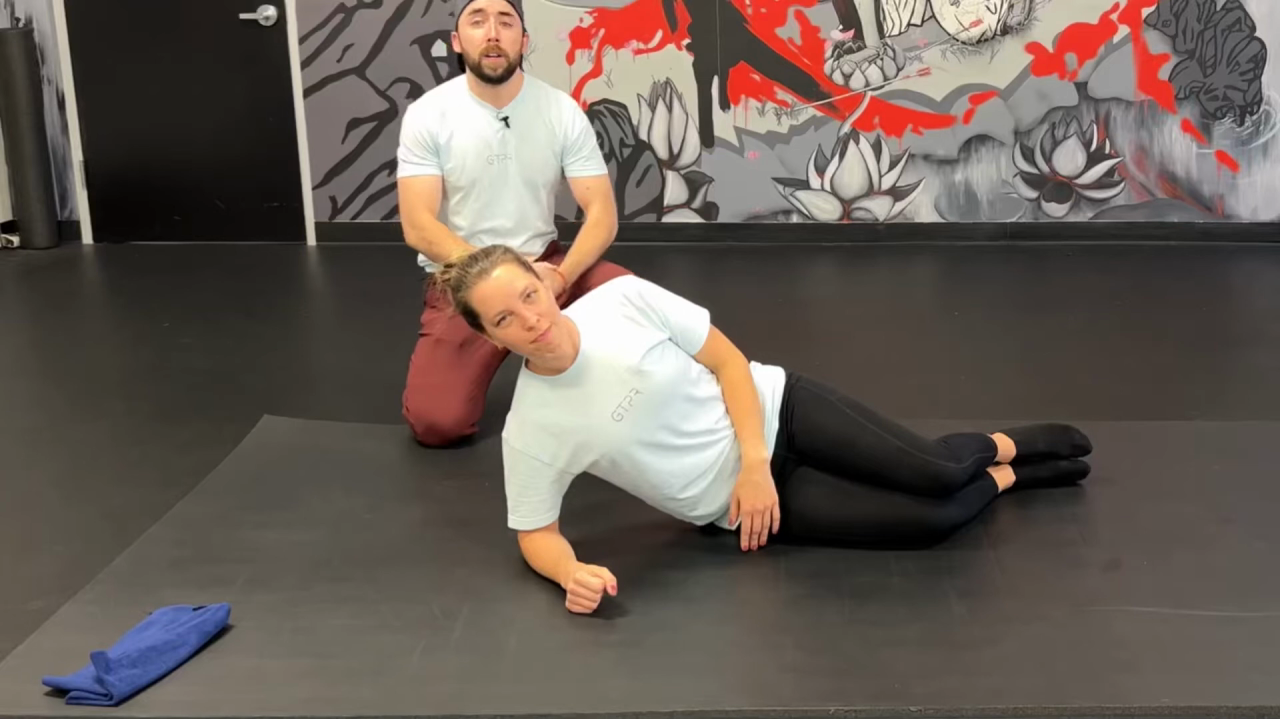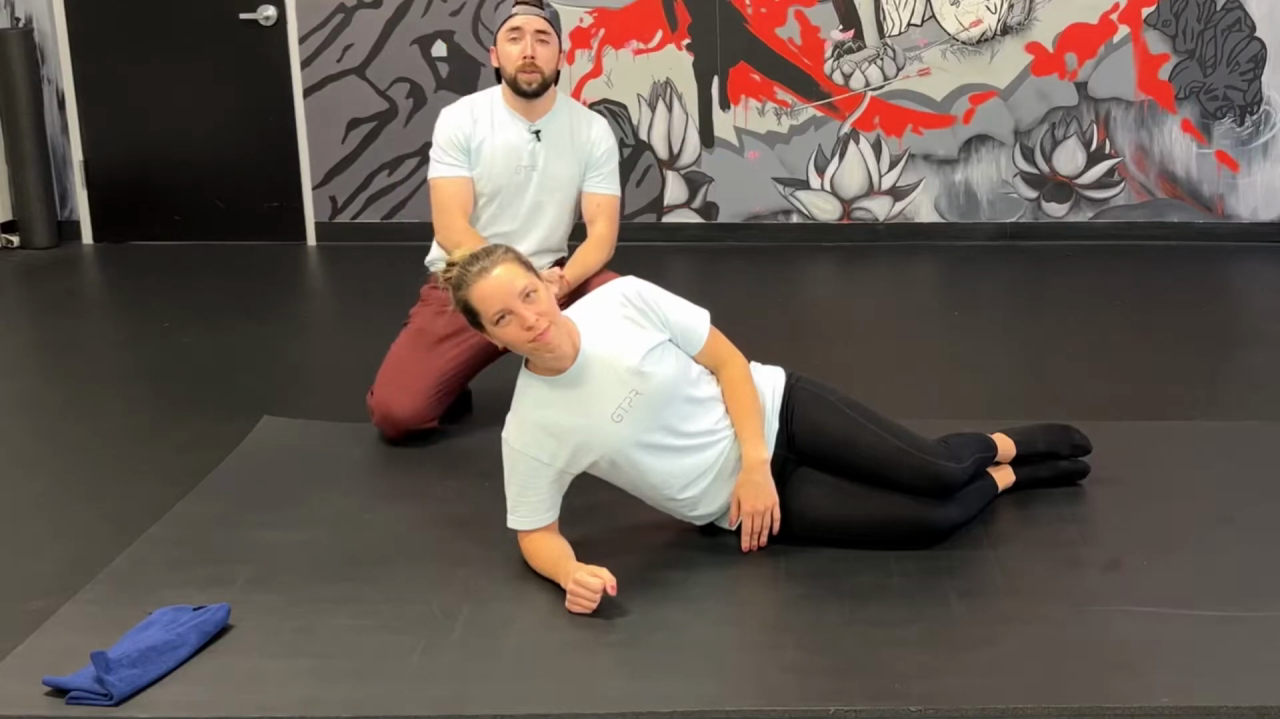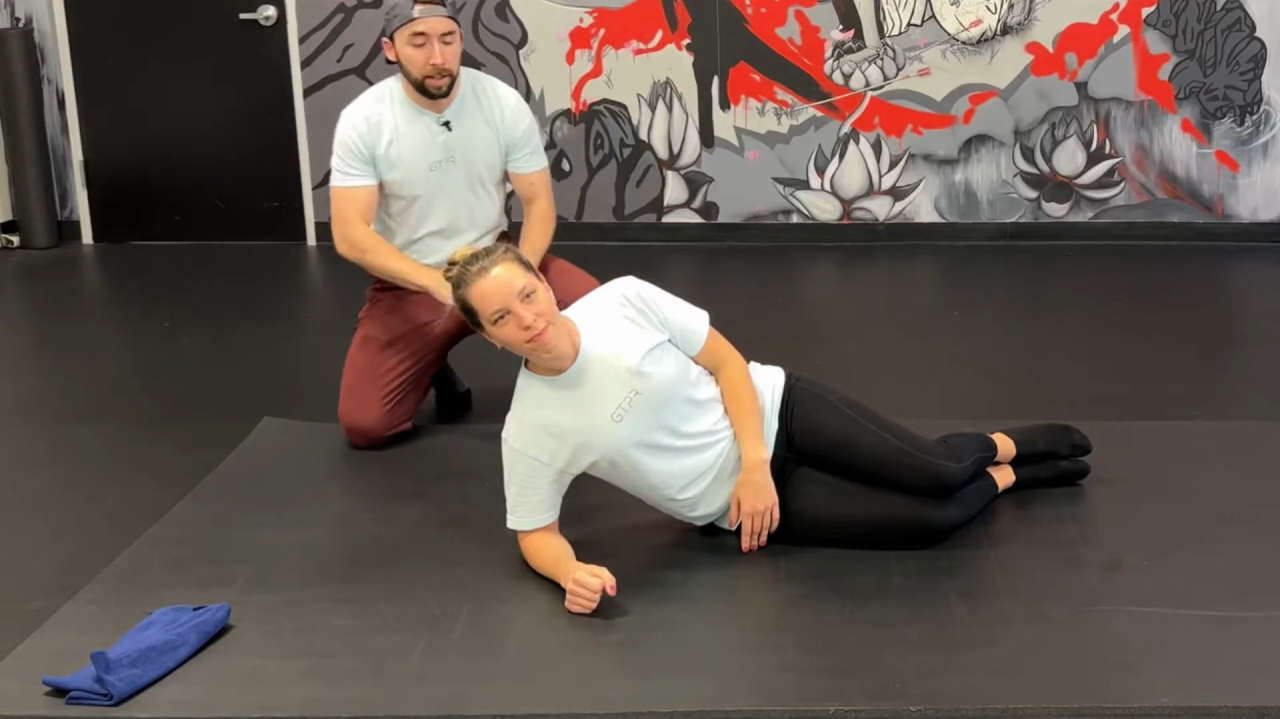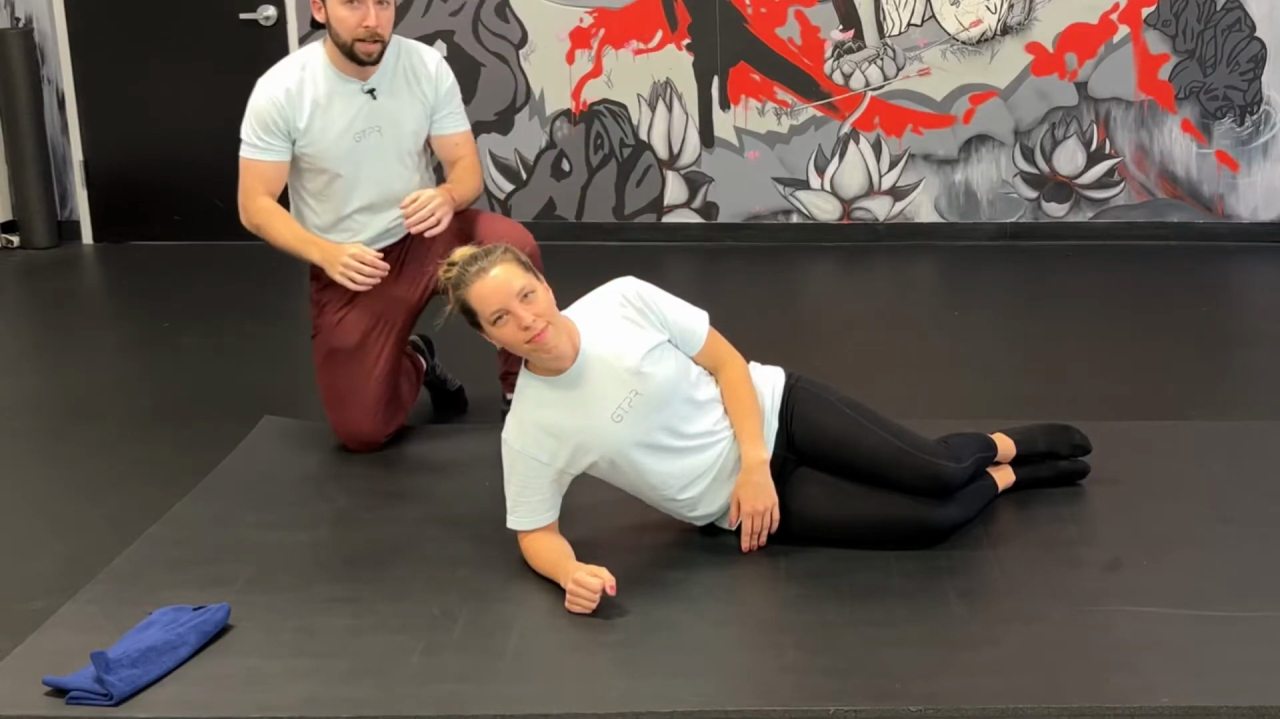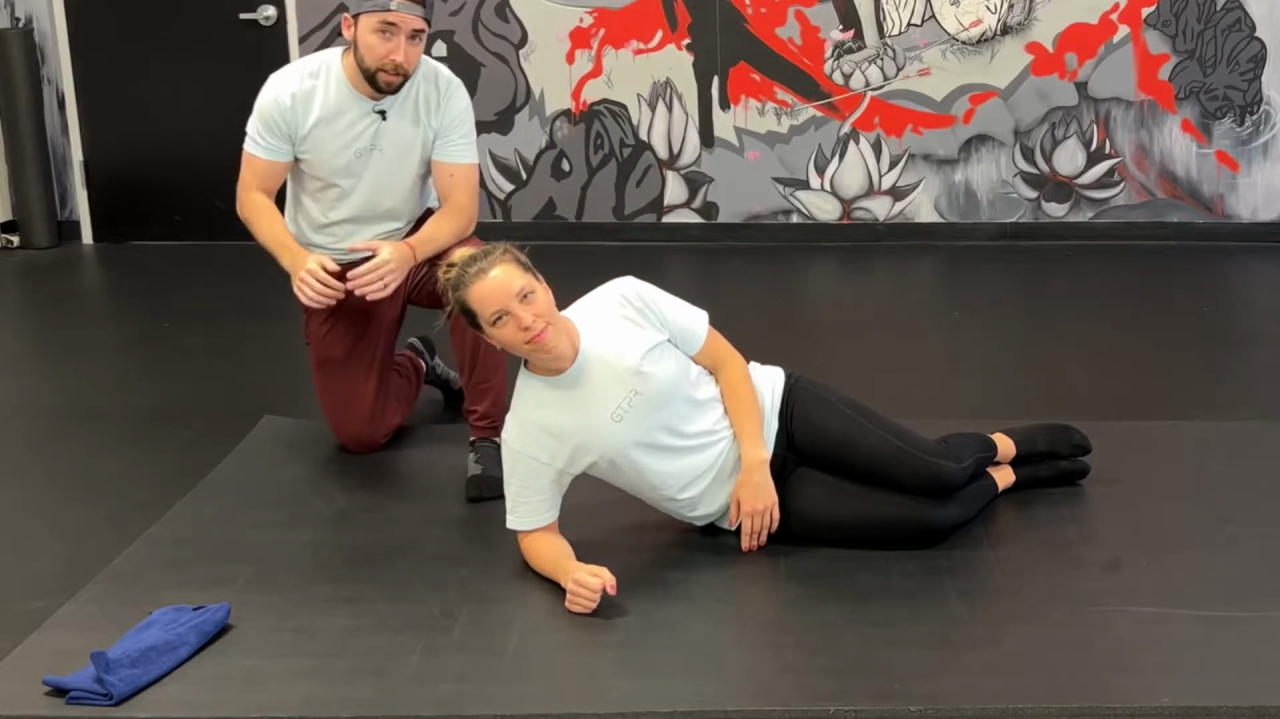
dt=0.5s
person 1, frame 1
left shoulder: (624, 298)
right shoulder: (530, 431)
left elbow: (729, 361)
right elbow: (535, 533)
left wrist: (755, 461)
right wrist: (571, 573)
left hip: (772, 408)
right hip: (731, 499)
left knee: (937, 472)
right knee: (932, 521)
left ankle: (1005, 447)
right ankle: (1004, 477)
person 1, frame 2
left shoulder: (626, 298)
right shoulder: (529, 432)
left elbow: (730, 362)
right elbow: (536, 533)
left wrist: (755, 462)
right wrist: (571, 573)
left hip: (772, 410)
right hip: (727, 496)
left knee: (937, 471)
right knee: (931, 522)
left ankle: (1006, 445)
right ankle: (1006, 479)
person 1, frame 3
left shoulder: (624, 299)
right shoulder: (528, 431)
left elbow: (729, 364)
right elbow: (534, 533)
left wrist: (755, 462)
right wrist: (571, 572)
left hip: (772, 411)
right hip: (728, 500)
left knee: (936, 474)
right knee: (931, 522)
left ankle: (1005, 446)
right ankle: (1004, 479)
person 1, frame 4
left shoulder: (624, 298)
right shoulder: (529, 431)
left elbow: (729, 364)
right elbow: (535, 533)
left wrist: (754, 463)
right wrist: (570, 573)
left hip: (771, 409)
right hip: (730, 499)
left knee: (936, 470)
right knee: (929, 522)
left ankle: (1005, 445)
right ankle: (1005, 479)
person 1, frame 5
left shoulder: (623, 298)
right shoulder: (528, 430)
left elbow: (728, 363)
right elbow: (535, 534)
left wrist: (755, 463)
right wrist: (571, 573)
left hip: (772, 411)
right hip: (729, 501)
left knee: (936, 474)
right knee: (932, 521)
left ankle: (1008, 445)
right ankle: (1005, 479)
person 2, frame 1
left shoulder: (563, 111)
right shoulder: (428, 115)
left elbow: (602, 214)
right elbow: (418, 227)
left wrist: (558, 276)
left hip: (544, 264)
right knee: (437, 423)
right ankle: (461, 362)
person 2, frame 2
left shoulder: (594, 131)
right shoulder: (459, 120)
left elbow: (603, 233)
right elbow: (452, 230)
left wrist: (561, 282)
left hip: (550, 278)
right knee: (396, 413)
right ankle: (454, 369)
person 2, frame 3
left shoulder: (505, 105)
right shoulder: (361, 121)
left elbow: (539, 204)
right elbow: (350, 237)
right wrist: (439, 285)
right hip: (405, 284)
right knee: (364, 425)
right ankle: (431, 365)
person 2, frame 4
left shoulder: (427, 68)
right shoulder: (279, 91)
left elbow: (468, 169)
right elbow: (255, 207)
left wrist: (446, 197)
right wrist: (326, 253)
left hip: (427, 236)
right hip: (347, 267)
left knee: (513, 247)
right knee: (363, 432)
right ankle: (415, 364)
person 2, frame 5
left shoulder: (445, 92)
right shoulder: (289, 91)
left elbow: (461, 207)
right elbow: (252, 195)
left wrist: (408, 253)
right wrist: (295, 259)
left hip: (414, 242)
right hip: (333, 269)
right knee: (360, 434)
left ankle: (487, 436)
right ankle: (416, 365)
